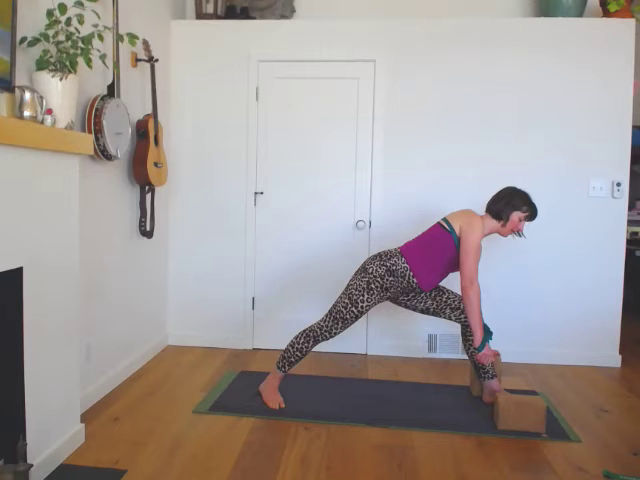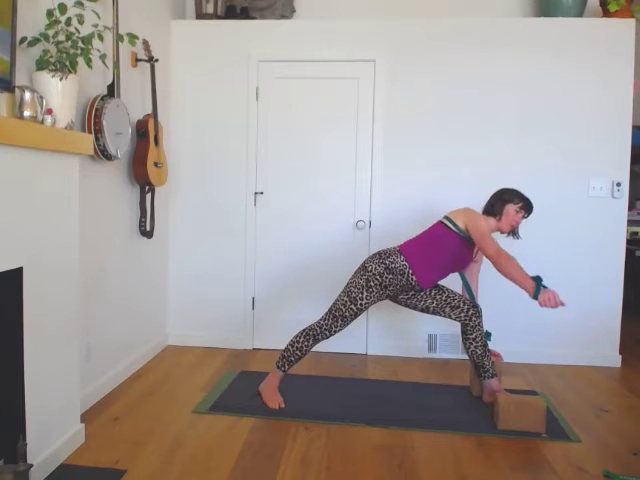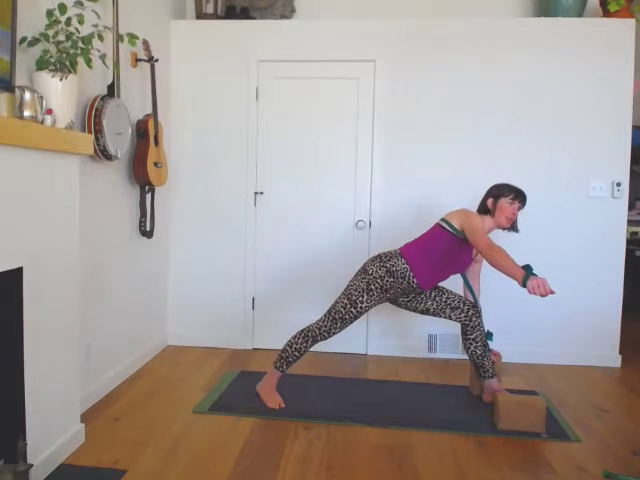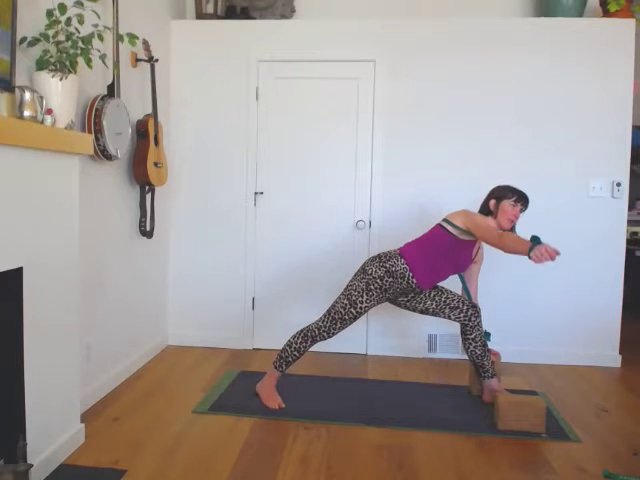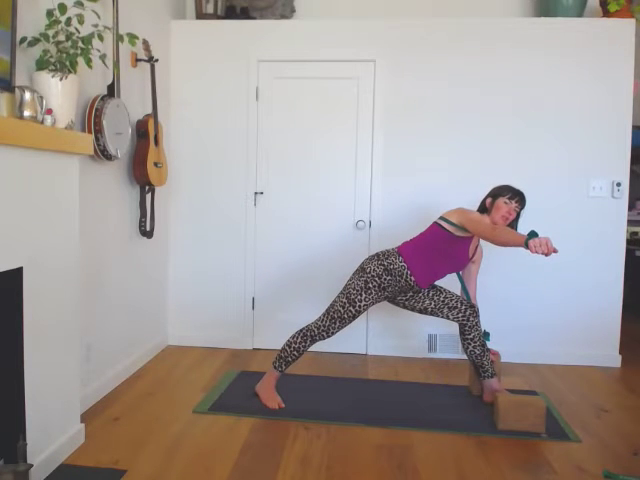
dt=1s
person 1, frame 1
left shoulder: (475, 239)
right shoulder: (472, 221)
left elbow: (469, 295)
right elbow: (469, 285)
left wrist: (481, 336)
right wrist: (480, 339)
left hip: (408, 288)
right hip: (385, 272)
left knee: (465, 311)
right knee: (329, 326)
left ankle: (490, 386)
right ankle: (271, 382)
person 1, frame 2
left shoulder: (478, 248)
right shoulder: (470, 217)
left elbow: (469, 298)
right elbow: (498, 257)
left wrist: (479, 343)
right wrist: (535, 287)
left hip: (409, 287)
right hip: (386, 269)
left knee: (470, 312)
right knee: (329, 325)
left ankle: (490, 386)
right ankle: (271, 381)
person 1, frame 3
left shoulder: (476, 252)
right shoulder: (467, 217)
left elbow: (472, 299)
right elbow: (491, 250)
left wrist: (482, 344)
right wrist: (525, 277)
left hip: (410, 290)
right hip: (388, 272)
left knee: (469, 312)
right knee: (328, 326)
left ankle: (490, 385)
right ankle: (269, 381)
person 1, frame 4
left shoulder: (477, 252)
right shoulder: (469, 219)
left elbow: (471, 301)
right elbow: (501, 240)
left wrist: (480, 344)
right wrist: (533, 247)
left hip: (409, 289)
right hip: (387, 272)
left knee: (469, 311)
right knee: (327, 327)
left ankle: (490, 385)
right ankle: (268, 381)
person 1, frame 5
left shoulder: (476, 252)
right shoulder: (464, 215)
left elbow: (470, 299)
right elbow: (495, 233)
left wrist: (480, 344)
right wrist: (529, 240)
left hip: (408, 288)
right hip: (385, 270)
left knee: (466, 310)
right knee: (325, 326)
left ankle: (490, 384)
right ankle: (268, 381)
